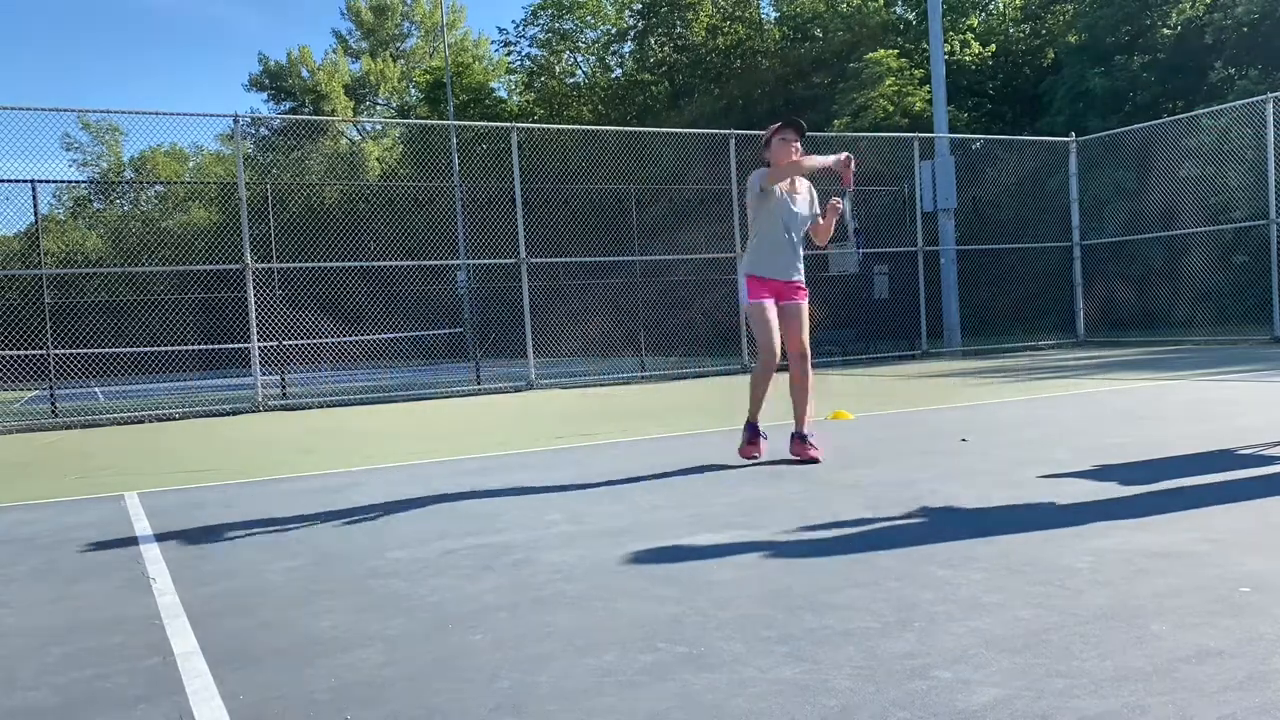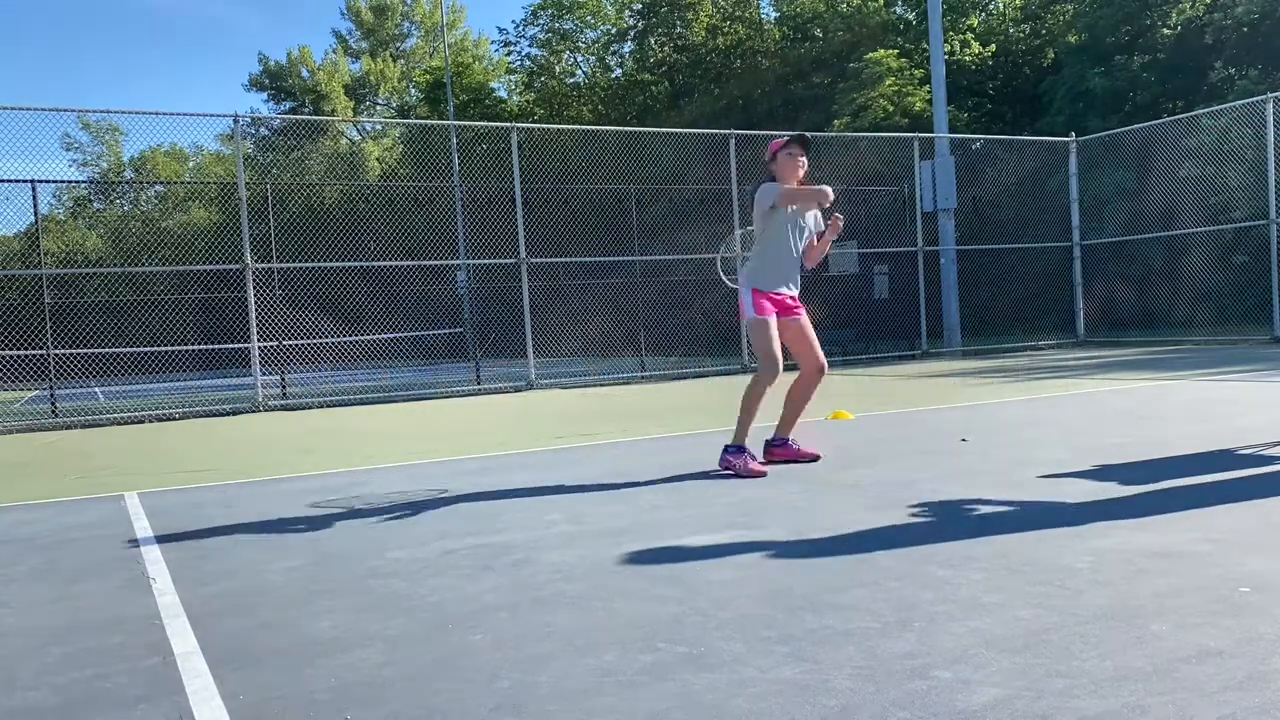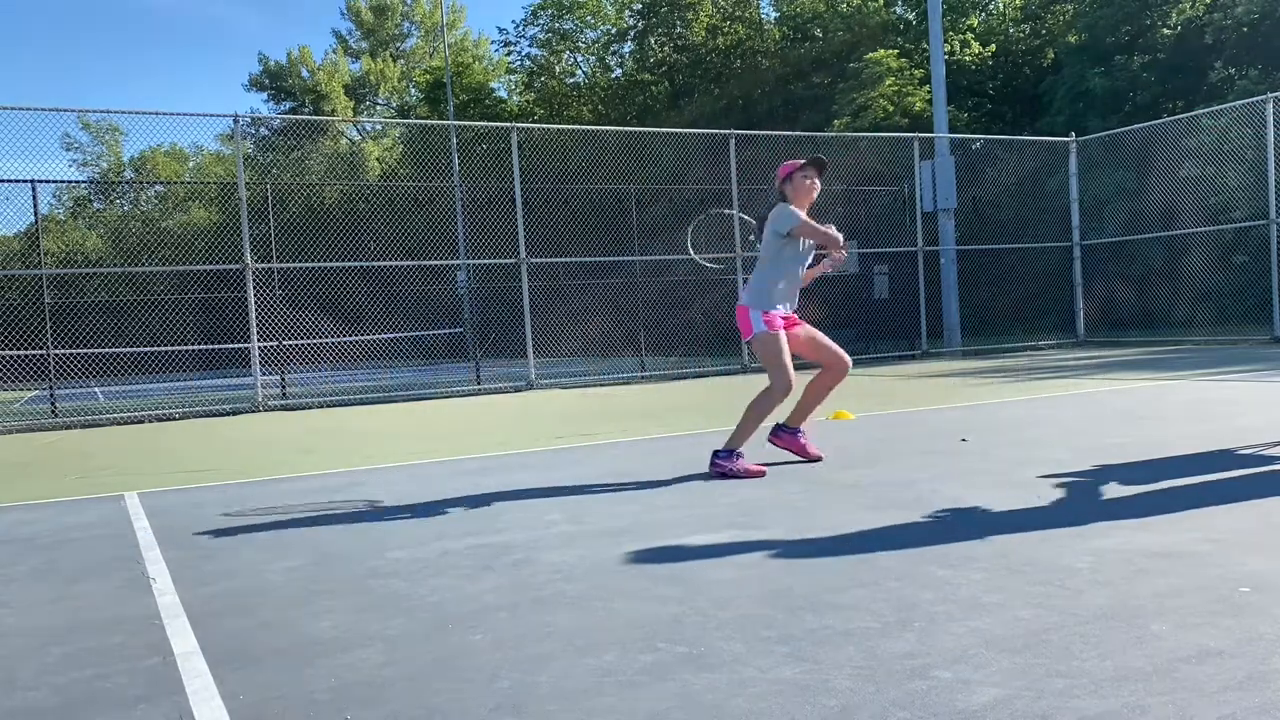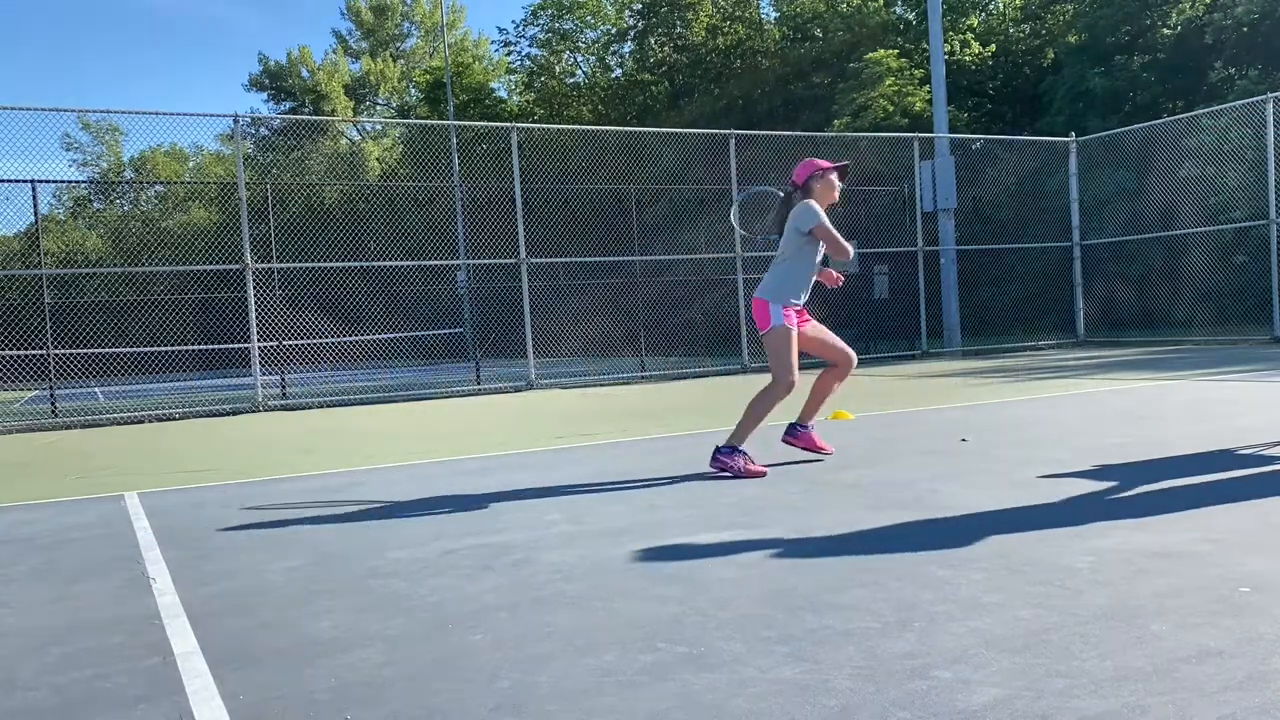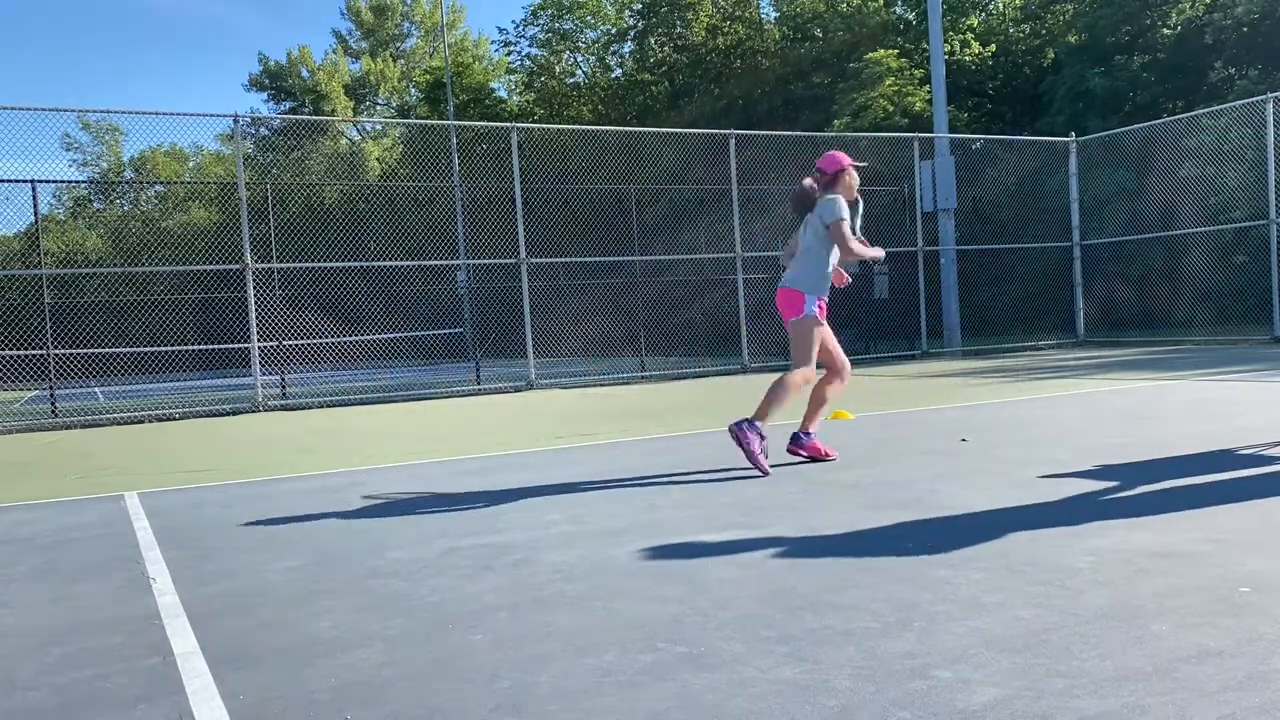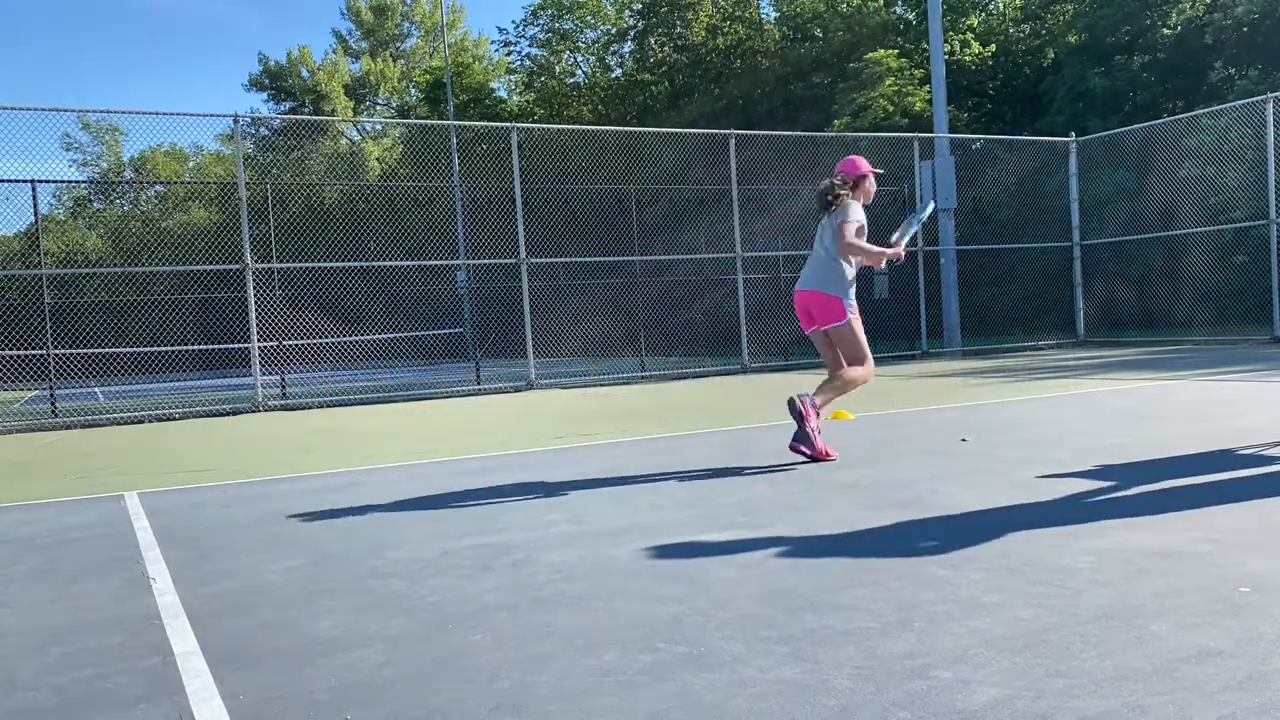
dt=0.1s
person 1, frame 1
left shoulder: (806, 188)
right shoulder: (760, 180)
left elbow: (820, 238)
right elbow: (793, 167)
left wrist: (831, 212)
right wrist: (835, 160)
left hip: (792, 280)
right hip: (758, 277)
left knee: (801, 357)
right knee: (770, 354)
left ankle: (800, 436)
right ankle: (752, 426)
person 1, frame 2
left shoulder: (809, 209)
right shoulder: (768, 193)
left elbow: (809, 260)
right elbow: (819, 194)
left wrist: (829, 234)
right wrist: (825, 194)
left hip: (788, 295)
right hip: (758, 292)
left knee: (816, 366)
right knee: (771, 368)
left ankle: (781, 442)
right ankle: (735, 450)
person 1, frame 3
left shoulder: (803, 222)
right shoulder: (783, 214)
right elbow: (833, 240)
left wrist: (821, 265)
right wrist: (833, 246)
left hip: (782, 311)
right hip: (760, 309)
left knee: (840, 364)
right knee: (782, 383)
left ankle: (789, 430)
right ankle: (727, 455)
person 1, frame 4
left shoulder: (810, 214)
right shoulder: (807, 207)
right elbow: (844, 251)
left wrist: (820, 273)
right wrist: (842, 246)
left hip: (792, 308)
right hip: (775, 303)
left knee: (846, 360)
right knee: (785, 380)
left ankle: (801, 428)
right ankle: (728, 451)
person 1, frame 5
left shoulder: (817, 208)
right shoulder: (835, 203)
left elbow: (789, 256)
right elbow: (851, 248)
left wrist: (831, 272)
right wrist: (873, 252)
left hip: (799, 294)
right hip: (802, 294)
left knee: (841, 370)
right knee: (805, 370)
left ankle: (805, 436)
right ankle: (751, 428)
person 1, frame 6
left shoulder: (835, 212)
right shoulder: (851, 208)
right elbow: (844, 245)
left wrist: (863, 260)
right wrist: (885, 253)
left hip: (805, 295)
right hip: (831, 296)
left knee: (840, 370)
right knee: (863, 369)
left ankle: (807, 432)
right ankle: (809, 404)
